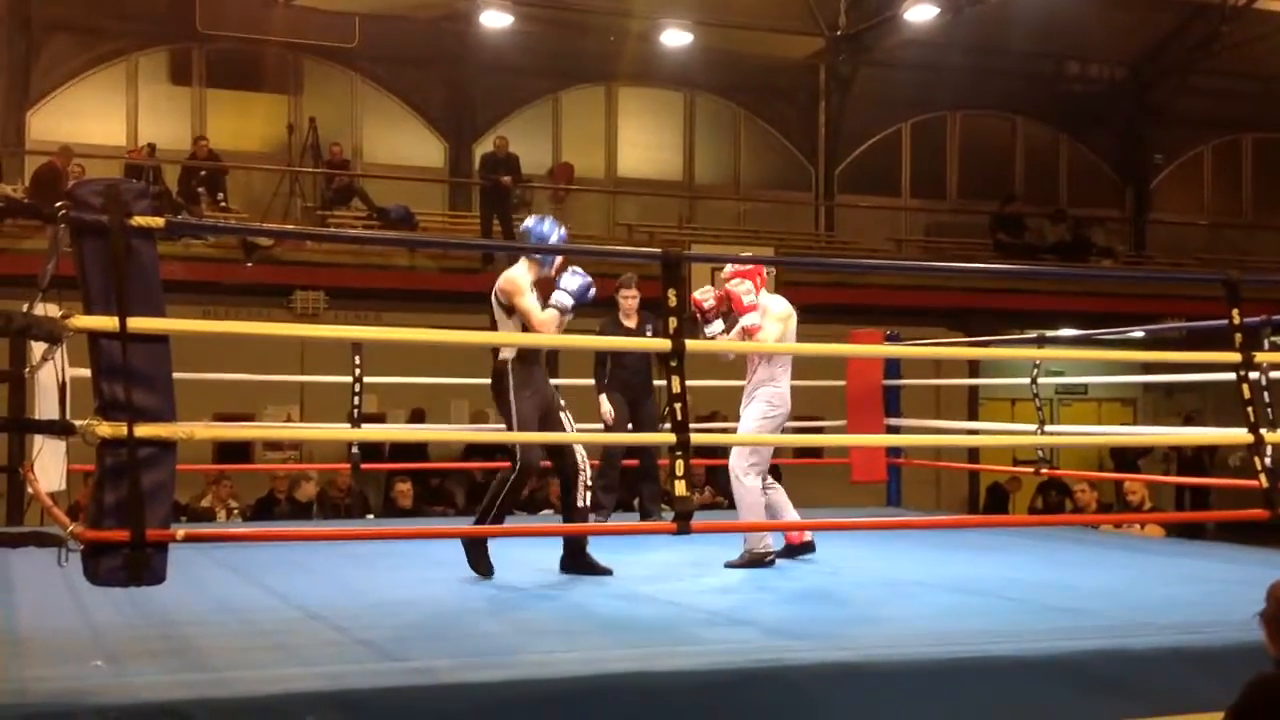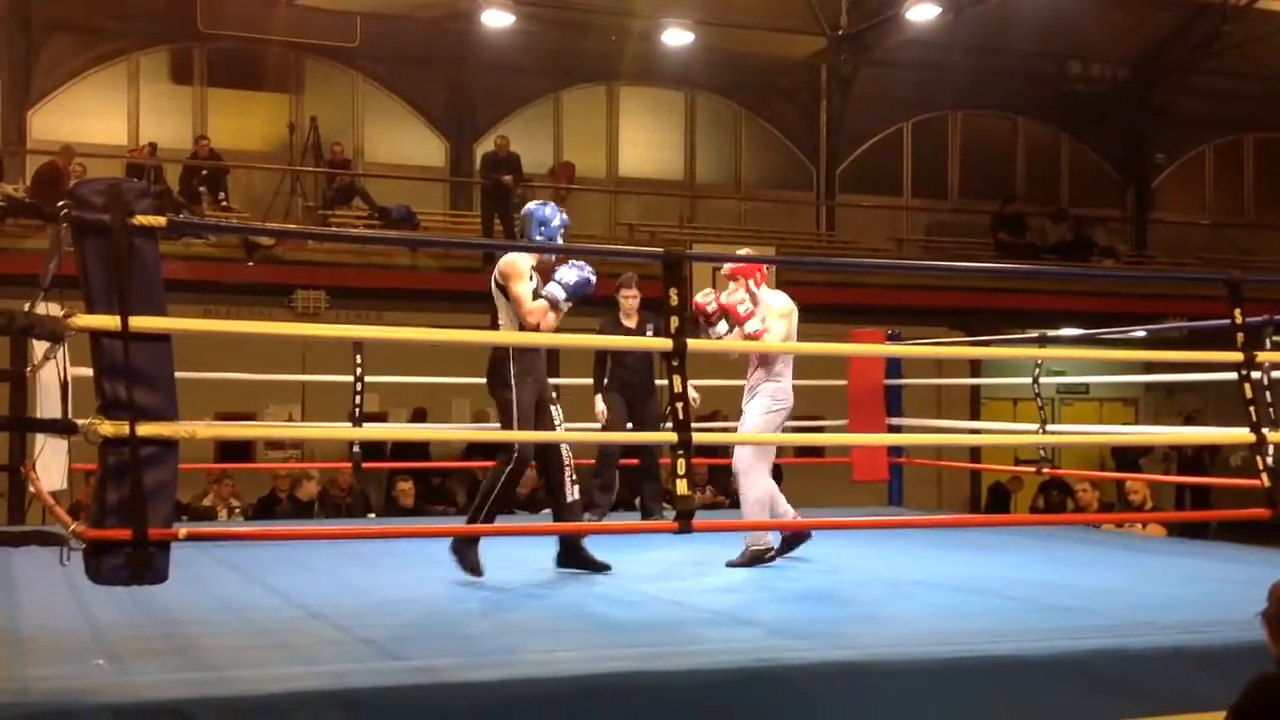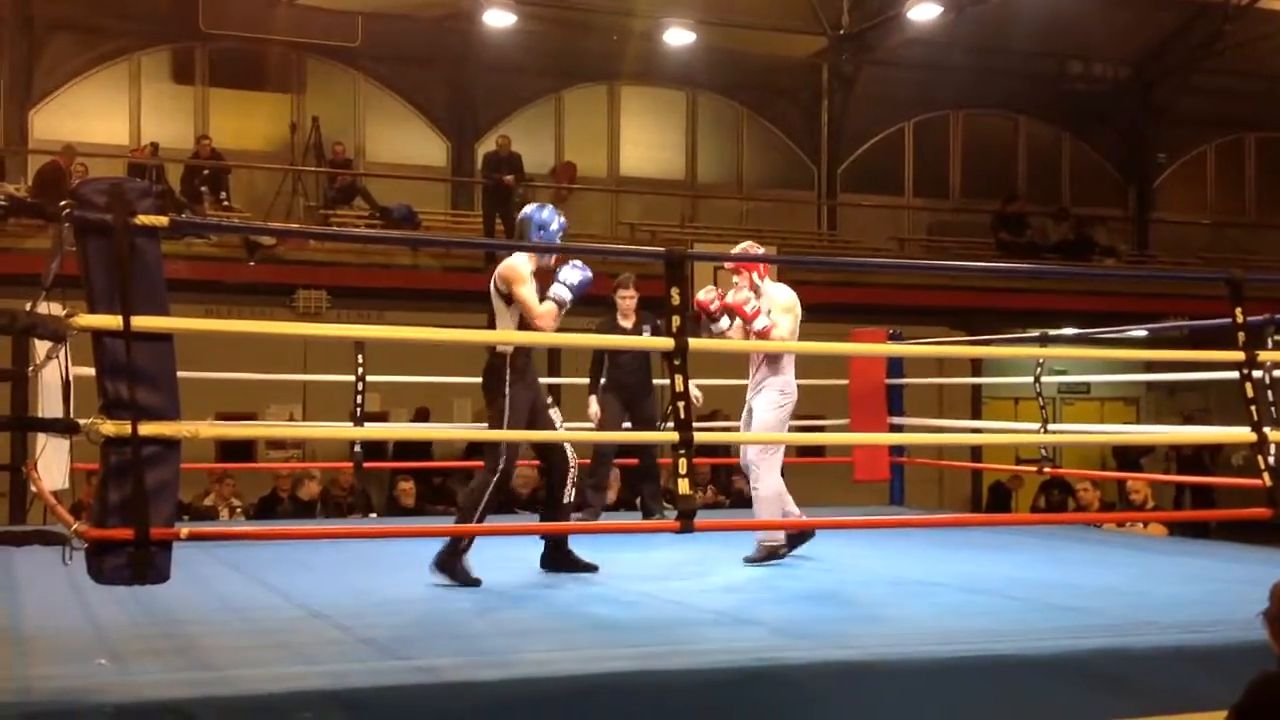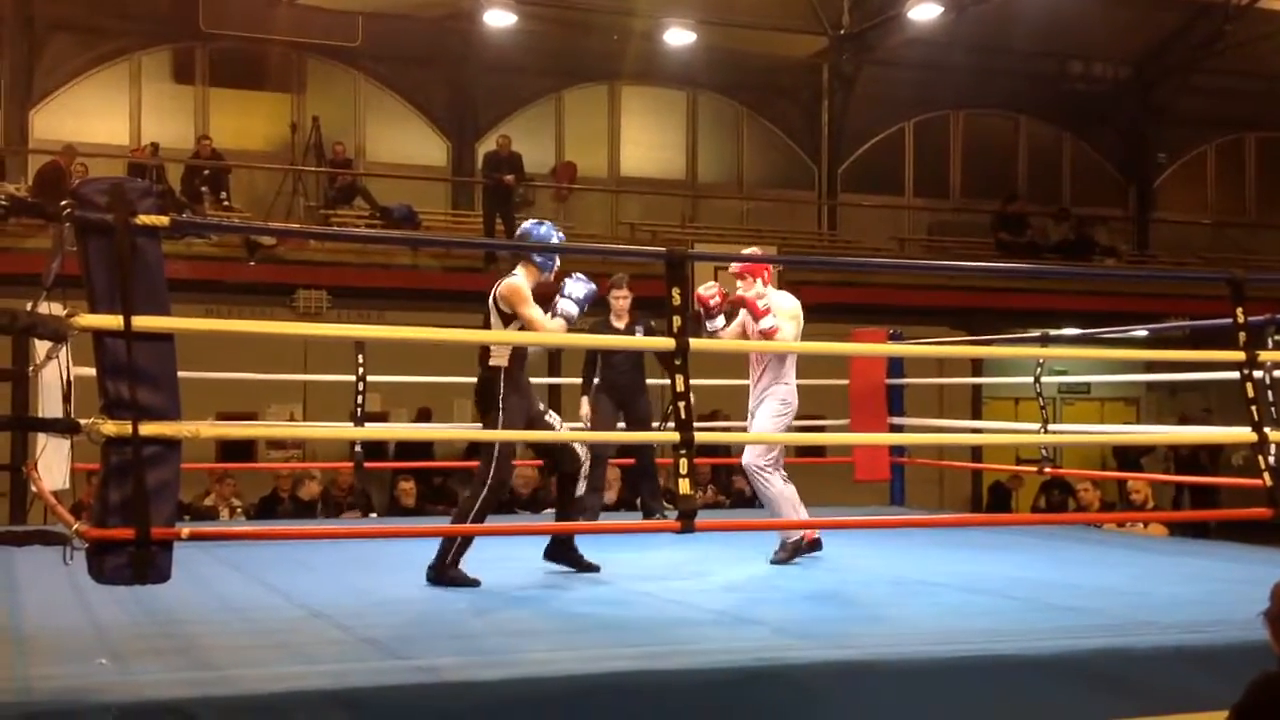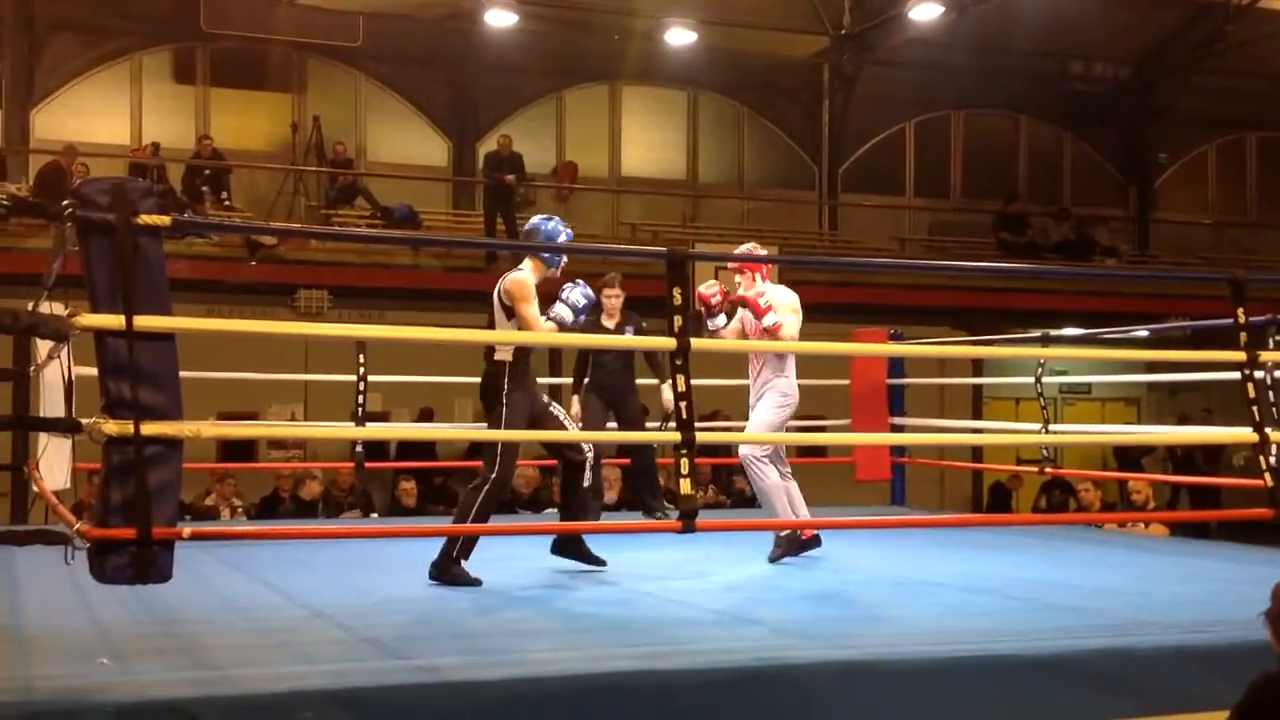
dt=0.1s
person 1, frame 1
left shoulder: (530, 284)
right shoulder: (513, 281)
left elbow: (547, 334)
right elbow: (540, 325)
left wrist: (568, 301)
right wrist: (565, 295)
left hip: (537, 380)
right hip: (514, 379)
left knee: (574, 460)
right knee: (526, 462)
left ankle: (575, 552)
right ankle: (478, 538)
person 1, frame 2
left shoulder: (531, 271)
right shoulder: (513, 263)
right elbow: (530, 317)
left wrist: (566, 296)
right wrist: (559, 287)
left hip: (533, 368)
right hip: (511, 367)
left knee: (558, 456)
right knee: (520, 453)
left ankle: (571, 547)
right ankle: (469, 536)
person 1, frame 3
left shoulder: (525, 273)
right shoulder: (514, 269)
left elbow: (542, 326)
right elbow: (541, 322)
left wrist: (561, 293)
right wrist: (565, 289)
left hip: (525, 377)
right hip: (506, 376)
left knee: (561, 460)
right knee: (501, 465)
left ankle: (556, 551)
right ankle: (452, 555)
person 1, frame 4
left shoulder: (524, 289)
right shoulder: (514, 286)
left elbow: (538, 334)
right elbow: (549, 333)
left wrist: (567, 305)
right wrist: (571, 303)
left hip: (519, 388)
right hip: (501, 389)
left knee: (574, 456)
right knee: (495, 477)
left ankle: (562, 545)
right ankle: (444, 563)
person 1, frame 5
left shoulder: (529, 285)
right shoulder: (518, 282)
right elbow: (537, 335)
left wrist: (567, 309)
right wrist: (569, 309)
left hip: (524, 384)
right hip: (505, 385)
left knee: (579, 451)
right knee: (497, 474)
left ankle: (569, 539)
right ankle: (448, 561)
person 2, frame 1
left shoulder: (776, 306)
right shoulder: (752, 310)
left elbow: (764, 344)
left wrist: (743, 309)
right wrist: (709, 316)
left hip: (770, 398)
right hip: (755, 399)
left knee: (742, 469)
right knee: (757, 474)
left ankle: (758, 548)
right ankle: (798, 537)
person 2, frame 2
left shoulder: (778, 302)
right shoulder: (752, 306)
left elbow: (771, 348)
left wrist: (744, 316)
right wrist: (713, 318)
left hip: (772, 393)
right hip: (756, 394)
left knee: (748, 465)
right knee: (752, 468)
left ankle: (759, 544)
right ankle: (793, 528)
person 2, frame 3
left shoulder: (782, 295)
right shoulder: (749, 301)
left elbow: (779, 341)
right elbow: (733, 342)
left wrist: (749, 313)
right wrist: (715, 316)
left hip: (777, 388)
right hip: (757, 390)
left knee: (759, 460)
right knee: (755, 463)
left ankle: (771, 540)
right ankle: (793, 527)
person 2, frame 4
left shoulder: (786, 303)
right shoulder: (748, 307)
left elbow: (784, 345)
right elbow: (728, 341)
left wrist: (759, 310)
right wrist: (712, 313)
left hip: (779, 395)
right hip: (759, 397)
left knee: (756, 462)
right knee: (771, 469)
left ankle: (794, 535)
right ankle: (805, 534)
person 2, frame 5
left shoulder: (783, 297)
right shoulder: (747, 304)
left elbow: (787, 340)
right elbow: (728, 340)
left wrist: (761, 308)
right wrist: (713, 310)
left hip: (780, 389)
right hip: (760, 392)
left knee: (751, 452)
right knee: (775, 465)
left ankle: (787, 526)
right ankle: (805, 531)
person 3, frame 1
left shoulder: (650, 323)
right shoulder: (606, 326)
right elbow: (599, 366)
right wrist: (603, 397)
left hip: (645, 394)
right hip: (617, 393)
left knee: (648, 454)
right knee: (614, 450)
left ankle: (651, 510)
right ankle: (602, 507)
person 3, frame 2
left shoulder: (653, 323)
right shoulder: (607, 326)
right elbow: (600, 365)
left wrist: (687, 385)
right wrist: (597, 397)
left hip: (646, 394)
right hip: (617, 392)
left knee: (649, 453)
right knee: (609, 449)
left ankle: (652, 510)
right ankle: (596, 507)
person 3, frame 3
left shoulder: (650, 324)
right shoulder: (605, 327)
right elbow: (597, 365)
left wrist: (689, 384)
right wrist: (592, 398)
left hip: (643, 394)
right hip: (613, 393)
left knee: (648, 452)
right knee: (603, 449)
left ankle: (652, 509)
right ankle: (591, 509)
person 3, frame 4
left shoulder: (643, 324)
right shoulder: (597, 327)
left elbow: (664, 354)
right elbow: (589, 365)
right wrist: (584, 398)
left hip: (636, 394)
right hip: (606, 394)
left knee: (645, 452)
right knee: (599, 450)
left ankle: (653, 509)
right ankle: (588, 510)
person 3, frame 5
left shoulder: (634, 323)
right shoulder: (590, 326)
left elbow: (651, 356)
right elbow: (581, 364)
left wrist: (666, 385)
right wrist: (575, 398)
left hip: (626, 393)
right hip: (595, 394)
left knee: (641, 450)
left ankle: (653, 506)
